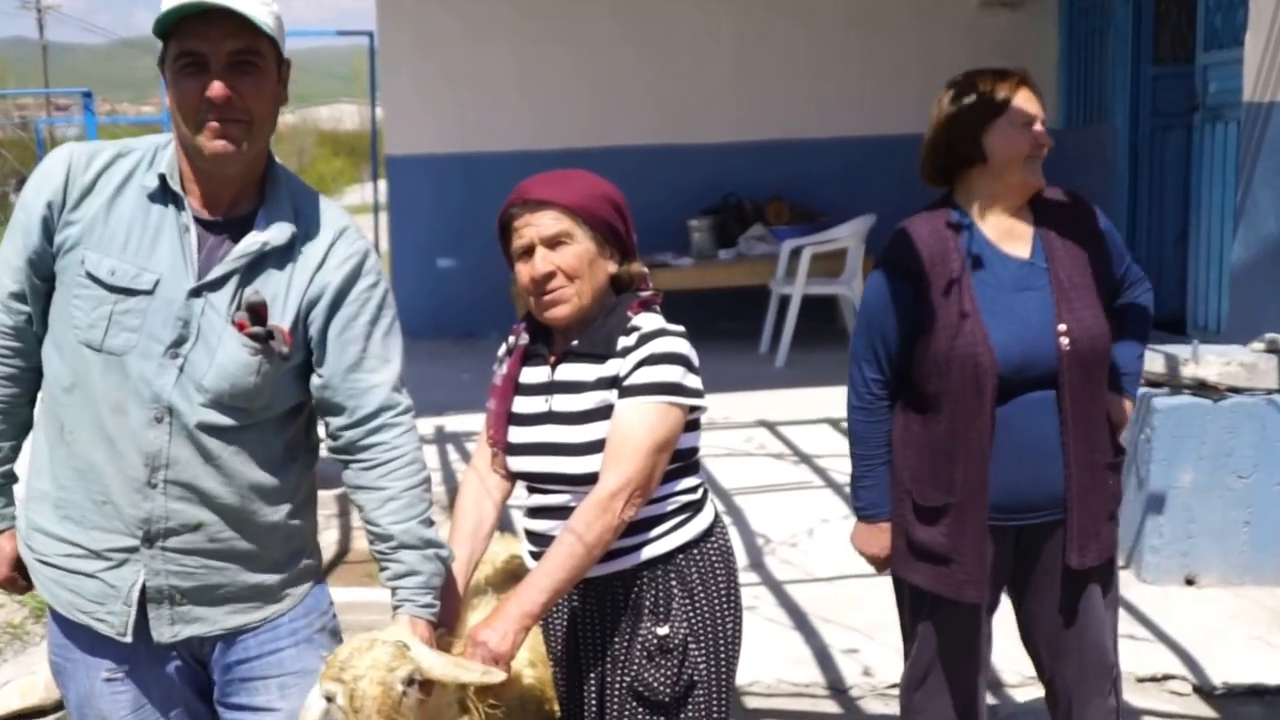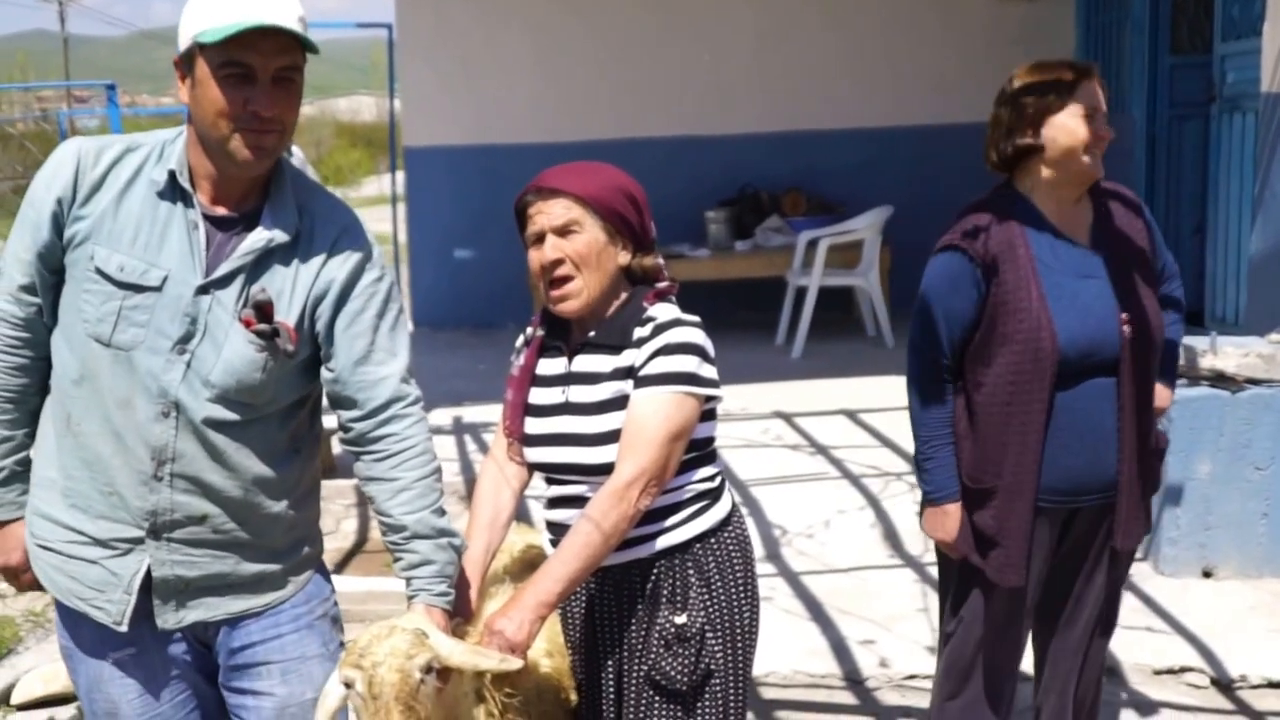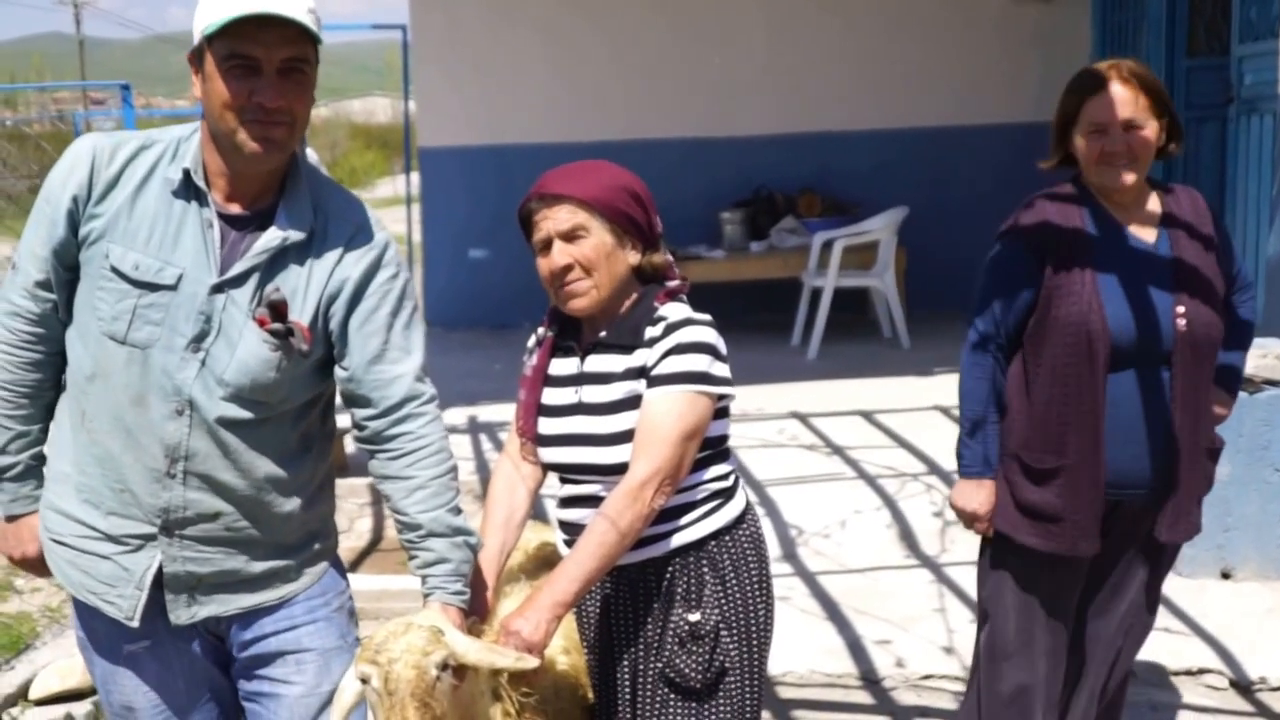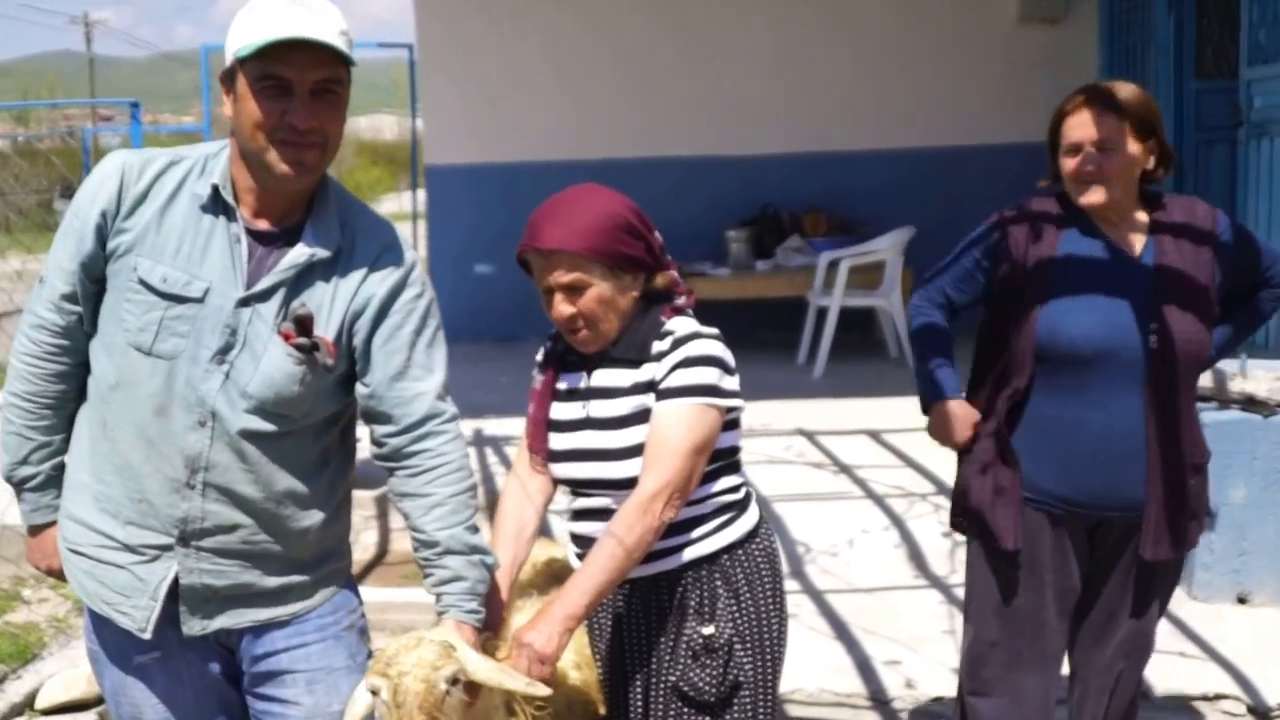
dt=0.7s
person 1, frame 1
left shoulder: (329, 248)
right shoulder: (72, 186)
left elbow: (375, 433)
left wrist: (416, 600)
left hip: (267, 606)
right hip: (97, 599)
person 1, frame 2
left shoulder: (334, 243)
right shoulder: (82, 179)
left elbow: (385, 423)
left wrist: (431, 590)
left hip: (270, 591)
right hip: (102, 579)
person 1, frame 3
left shoulder: (351, 244)
right shoulder: (99, 175)
left elbow: (400, 420)
left wrist: (447, 589)
left hip: (287, 585)
right hip: (117, 573)
person 1, frame 4
left shoulder: (376, 262)
right shoulder: (127, 190)
left elbow: (421, 438)
left wrist: (462, 605)
left hip: (298, 601)
right hip: (132, 585)
person 2, frame 1
left shoulder: (1078, 225)
right shoulder: (918, 252)
left elbow: (1133, 294)
right elbow: (871, 389)
left wrist: (1121, 386)
right wrist: (873, 510)
left hip: (1070, 511)
right hip: (953, 518)
person 2, frame 2
left shoulder: (1126, 213)
right shoulder: (982, 239)
left elbow: (1169, 293)
right elbow: (930, 367)
left wrist: (1162, 378)
right wrist: (941, 491)
left hip: (1109, 495)
right hip: (1005, 496)
left knee: (1079, 653)
right knee: (979, 663)
person 2, frame 3
left shoulder: (1193, 217)
right shoulder: (1041, 229)
left elbow: (1237, 299)
right elbow: (985, 347)
left wrist: (1223, 385)
right wrist: (978, 467)
left hip: (1156, 492)
right hip: (1049, 485)
left knee: (1111, 650)
right knee: (1018, 657)
person 2, frame 4
left shoulder: (1199, 233)
right shoulder: (1019, 235)
right elbow: (930, 307)
left wrist: (1203, 353)
right wrist: (942, 397)
left hip: (1148, 507)
right hip: (1032, 503)
person 3, frame 1
left shoulder: (654, 347)
right shoulder: (519, 349)
left elbow: (618, 496)
right elbow: (486, 473)
left wrist: (514, 615)
left hip: (662, 590)
right hip: (564, 593)
person 3, frame 2
left shoulder: (671, 337)
right shoulder: (537, 341)
left elbow: (634, 486)
right elbow: (505, 462)
left wrist: (531, 604)
right wrist: (467, 579)
left hip: (680, 579)
right hip: (583, 582)
person 3, frame 3
left shoulder: (682, 336)
right shoulder: (548, 342)
left elbow: (648, 485)
right elbow: (518, 462)
left wrist: (547, 603)
right wrist: (482, 579)
left hip: (694, 577)
right hip: (598, 580)
person 3, frame 4
left shoulder: (690, 351)
right shoulder: (557, 356)
left elbow: (658, 499)
right elbow: (528, 476)
left wrist: (558, 616)
right wrist: (493, 594)
left hip: (707, 588)
right hip: (609, 591)
